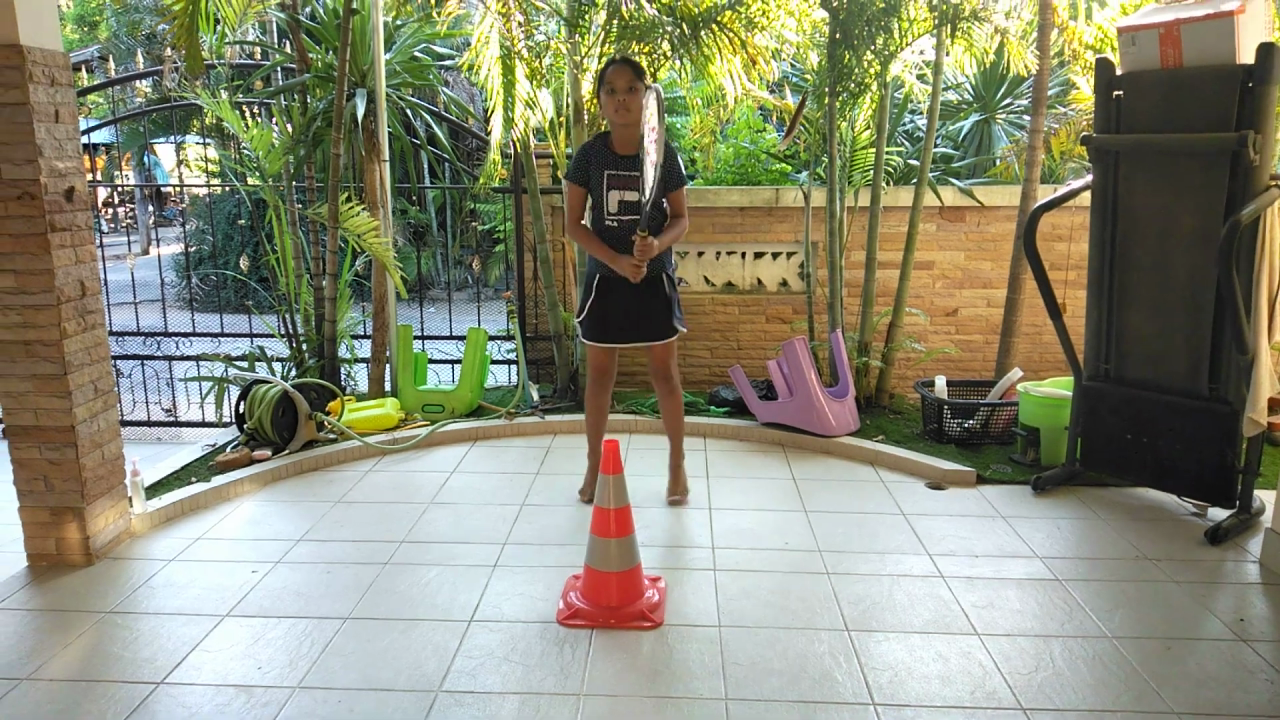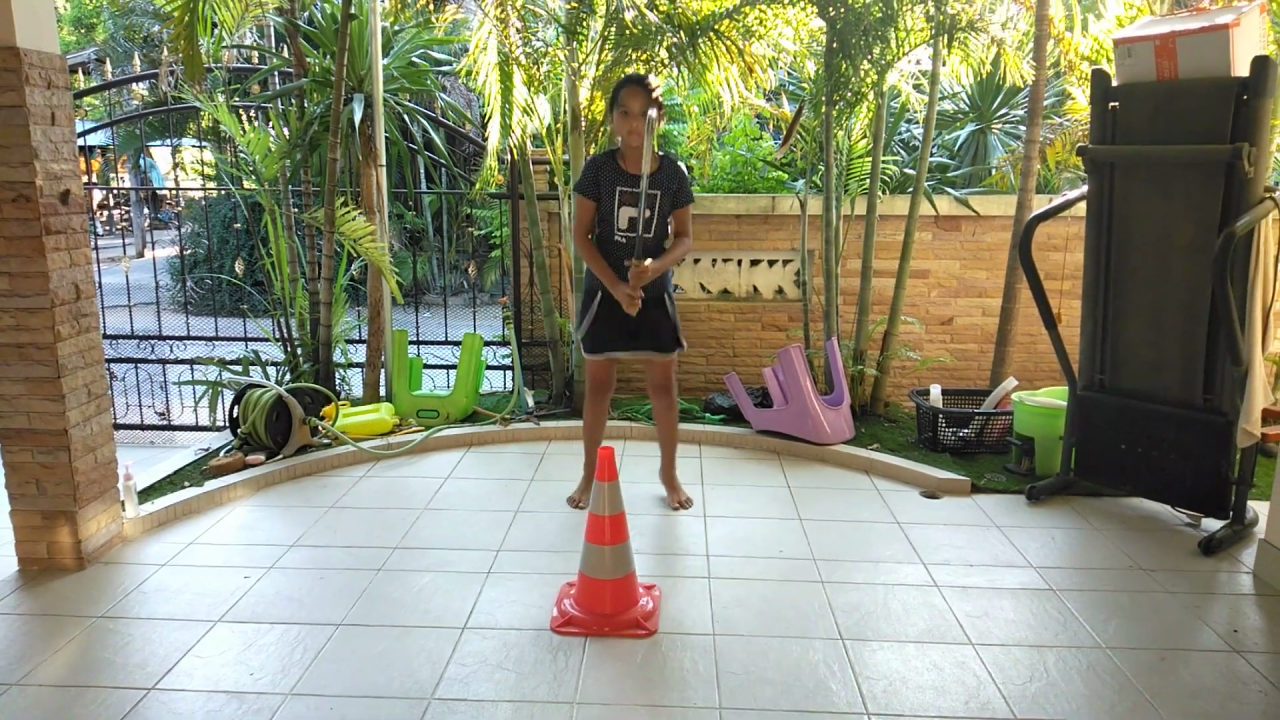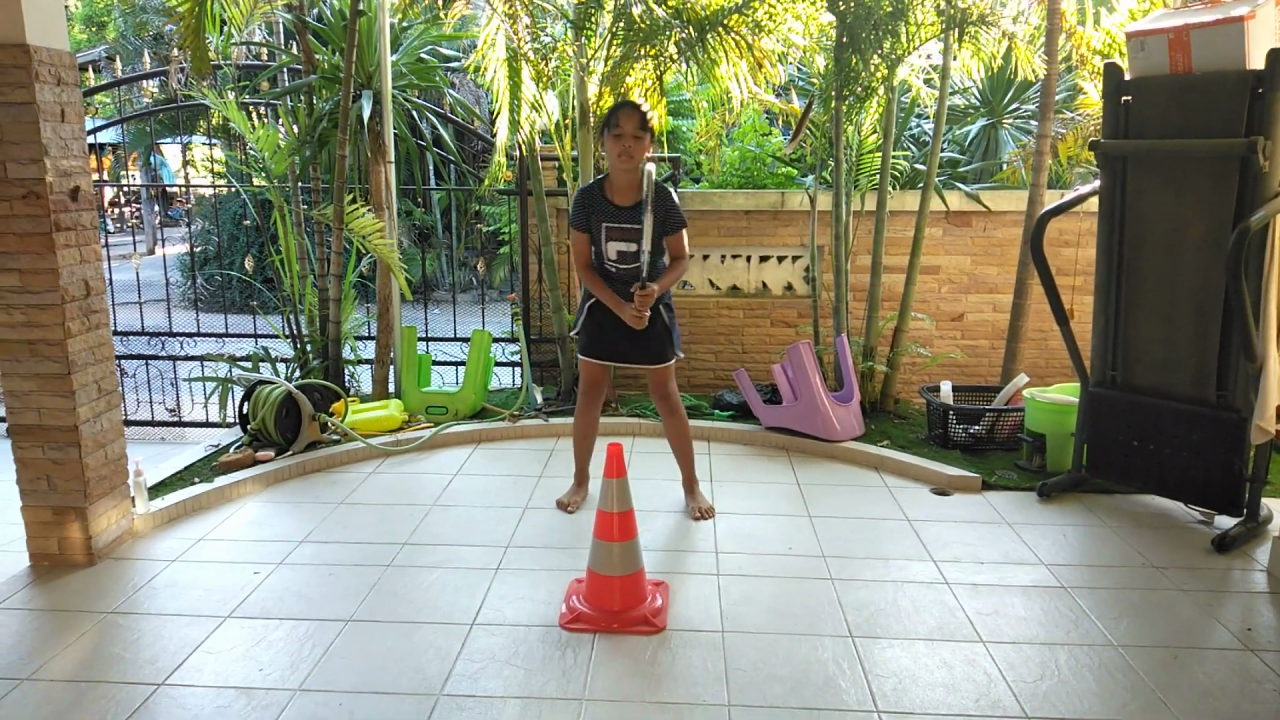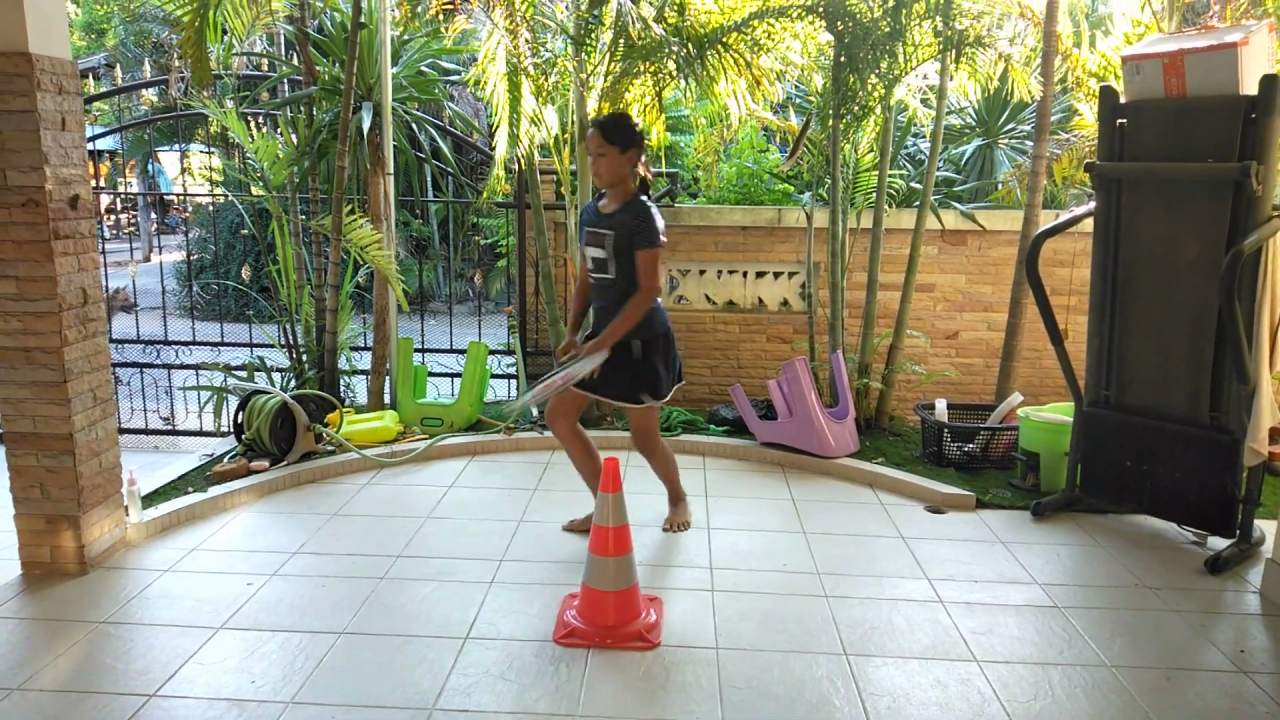
dt=1s
person 1, frame 1
left shoulder: (664, 154)
right shoulder: (588, 155)
left elbow: (681, 219)
right elbow: (573, 224)
left wrist: (658, 244)
right wrist: (616, 260)
left hip: (655, 280)
right hip: (605, 279)
left knee: (666, 373)
right knee: (599, 374)
left ankle: (677, 463)
right ankle: (594, 463)
person 1, frame 2
left shoulder: (673, 174)
right shoulder: (597, 168)
left elbow: (684, 238)
right elbow: (581, 236)
left wrist: (655, 267)
right wrist: (615, 286)
left hip: (655, 294)
right hip: (604, 292)
left knee: (663, 387)
right knee: (599, 387)
left ankle: (669, 471)
right ankle: (590, 473)
person 1, frame 3
left shoulder: (662, 199)
right shoulder: (587, 198)
left elbow: (680, 259)
right elbow: (582, 264)
left wrist: (657, 290)
right wrist: (619, 307)
left hip: (652, 307)
right hip: (602, 306)
left knee: (666, 398)
right knee: (589, 395)
left ankle: (691, 484)
right ankle: (581, 479)
person 1, frame 4
left shoulder: (641, 214)
right shoulder: (591, 212)
left elbow: (649, 290)
left wrist: (604, 340)
right wrist: (574, 334)
left hip: (641, 339)
right hip: (602, 337)
left knee: (644, 436)
right knee: (558, 415)
left ankle: (677, 498)
